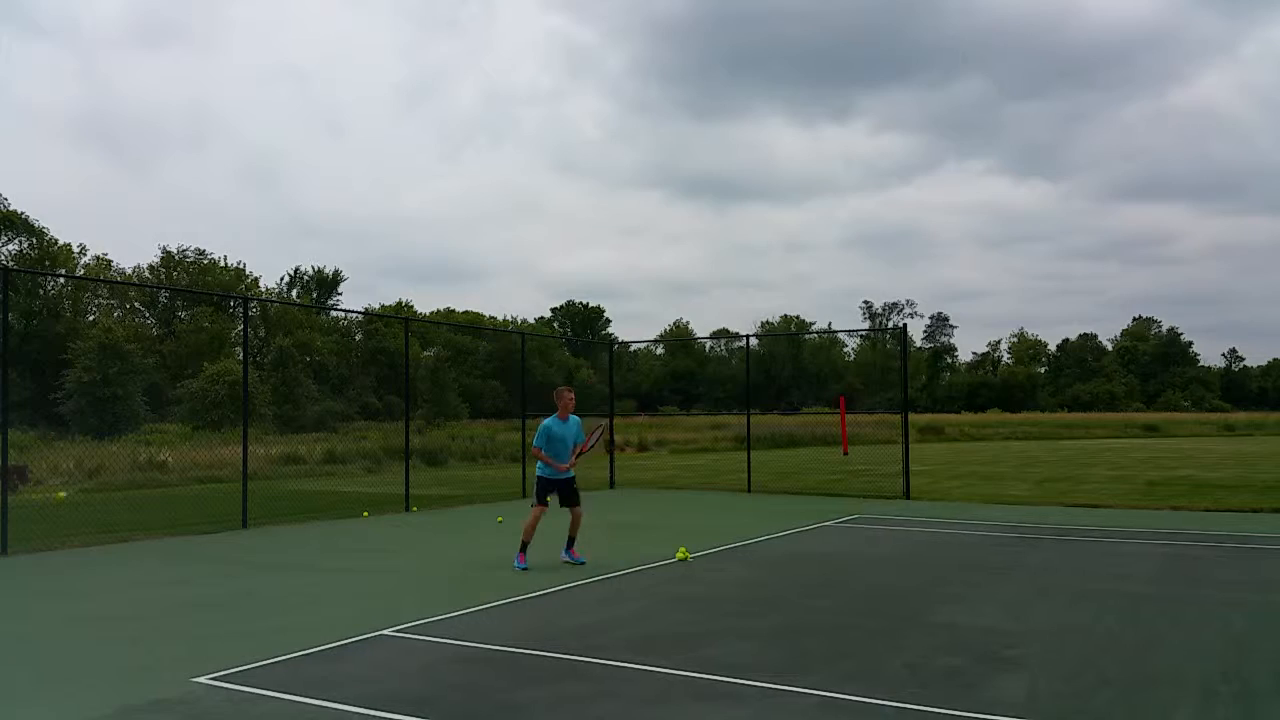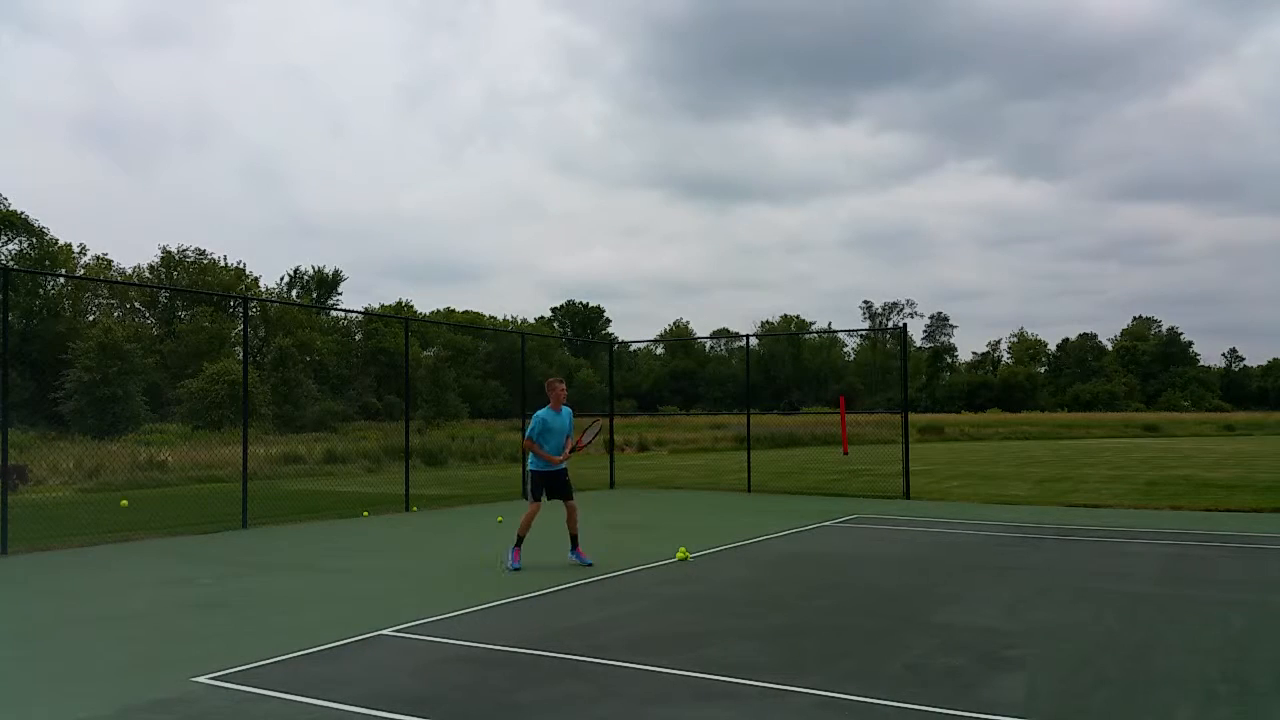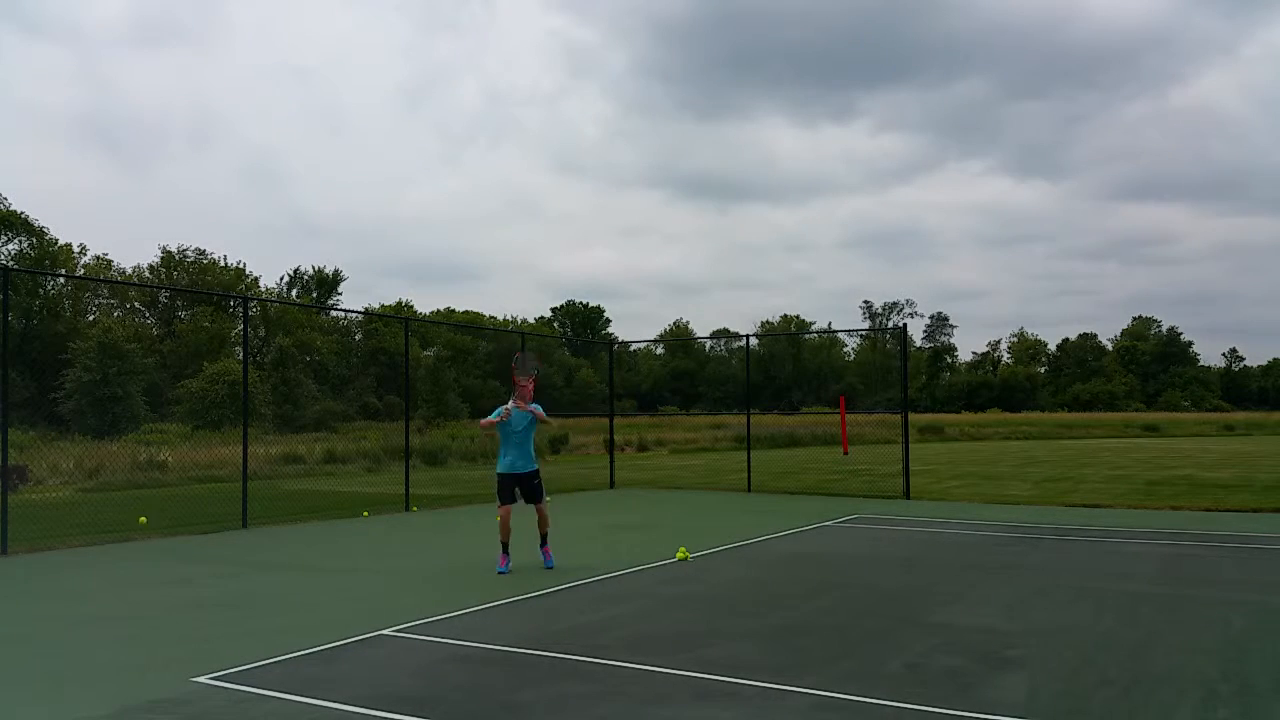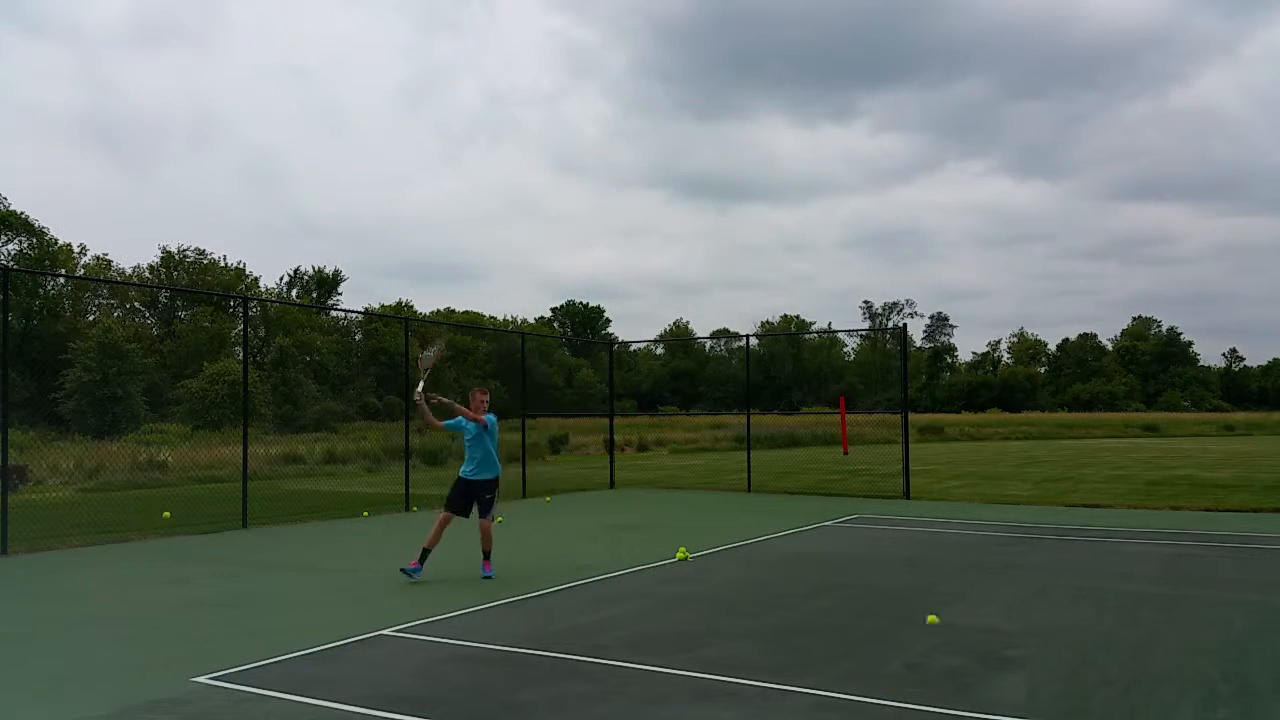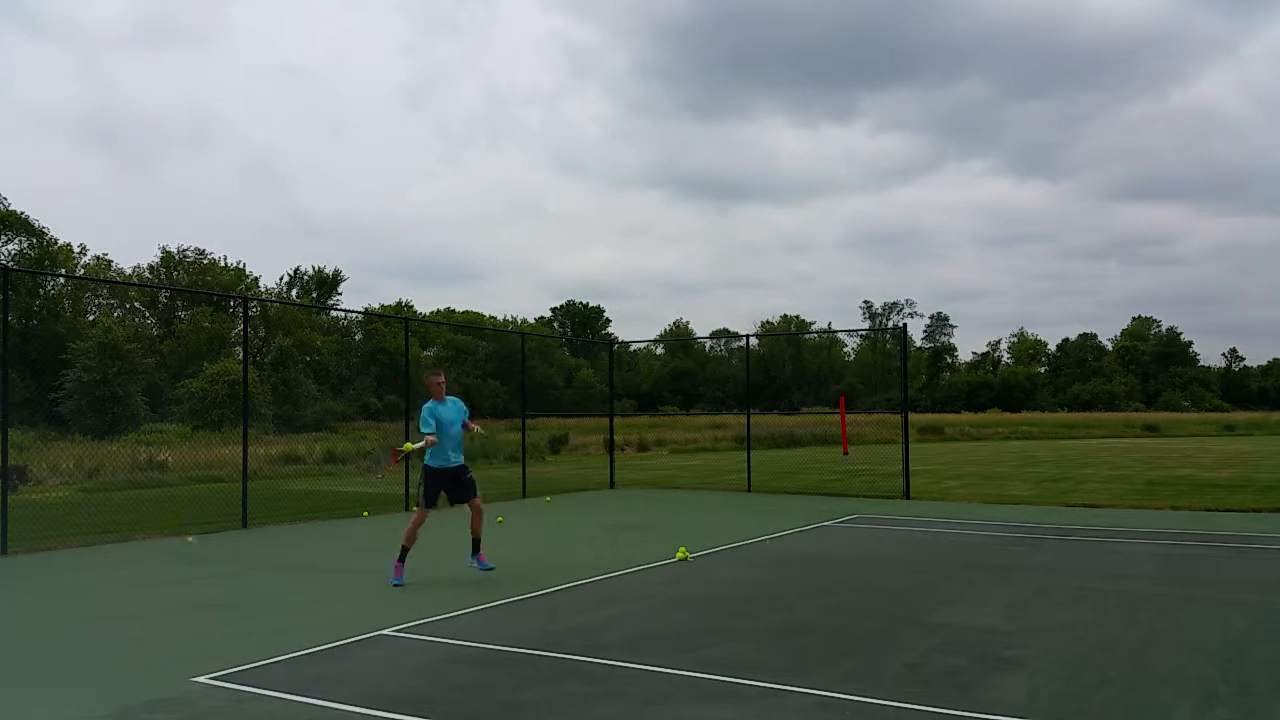
dt=0.4s
person 1, frame 1
left shoulder: (576, 421)
right shoulder: (547, 425)
left elbow: (579, 445)
right elbow: (535, 452)
left wrist: (573, 459)
right wrist: (556, 466)
left hip: (567, 475)
right hip: (546, 475)
left knee: (577, 513)
right knee: (537, 512)
left ankle: (568, 550)
right ankle: (521, 554)
person 1, frame 2
left shoulder: (568, 413)
right shoulder: (540, 417)
right elbow: (527, 443)
left wrist: (567, 451)
right wrist: (550, 458)
left hip: (559, 468)
right hip: (538, 468)
left knee: (572, 507)
right knee: (534, 508)
left ankle: (575, 550)
right ankle: (516, 549)
person 1, frame 3
left shoulder: (534, 408)
right shoulder: (504, 411)
left elbow: (546, 420)
right elbow: (485, 423)
left wrist: (529, 409)
right wrist: (499, 419)
left hip: (530, 469)
right hip: (506, 470)
left knee: (541, 509)
right knee: (505, 513)
left ankle: (544, 547)
right ankle: (505, 555)
person 1, frame 4
left shoulder: (491, 420)
right shoulder: (462, 421)
left elbow: (474, 417)
right elbow: (435, 425)
left wrist: (449, 403)
right wrist: (422, 404)
left hip: (487, 479)
right hip: (466, 477)
left knee: (485, 525)
right knee: (443, 519)
left ankle: (486, 562)
right ankle: (419, 564)
person 1, frame 5
left shoulder: (456, 402)
right shoulder: (428, 409)
left elbow: (465, 424)
right elbow: (430, 438)
left wrist: (473, 427)
right wrist: (430, 440)
left hip: (458, 465)
right hip: (434, 467)
left knee: (477, 507)
right knee: (420, 515)
left ankle: (476, 555)
right ankle: (400, 564)
